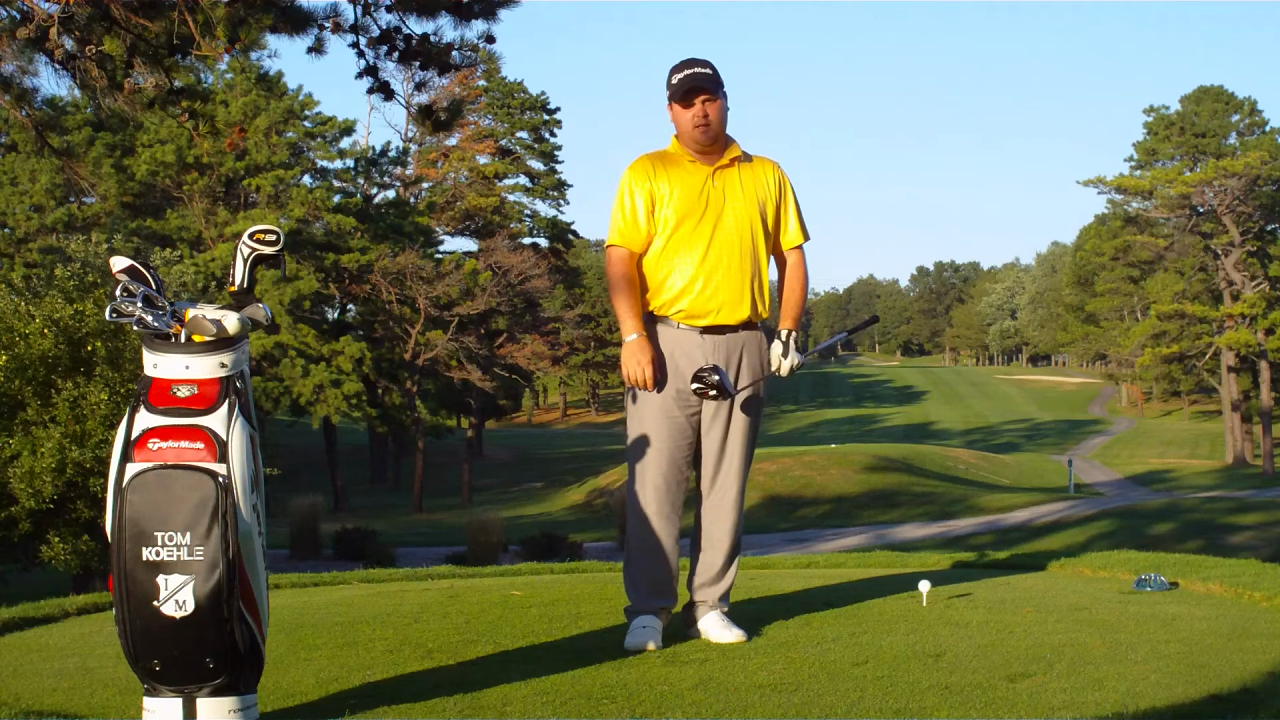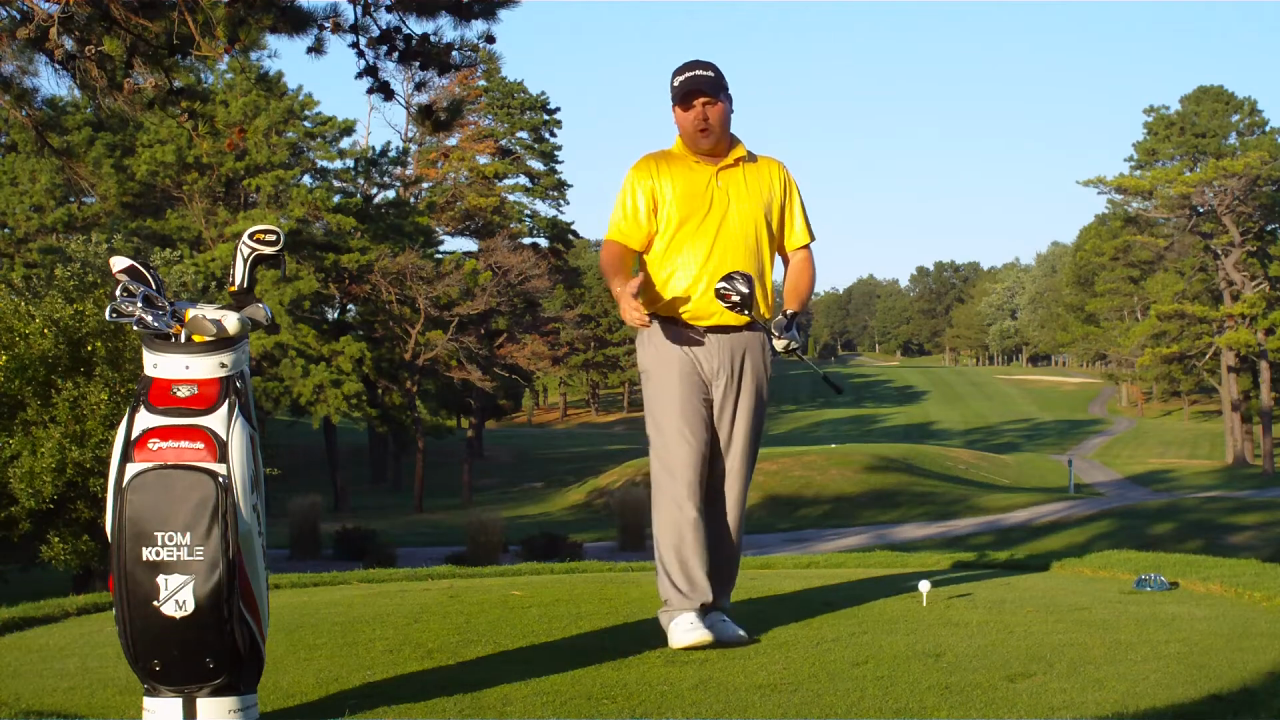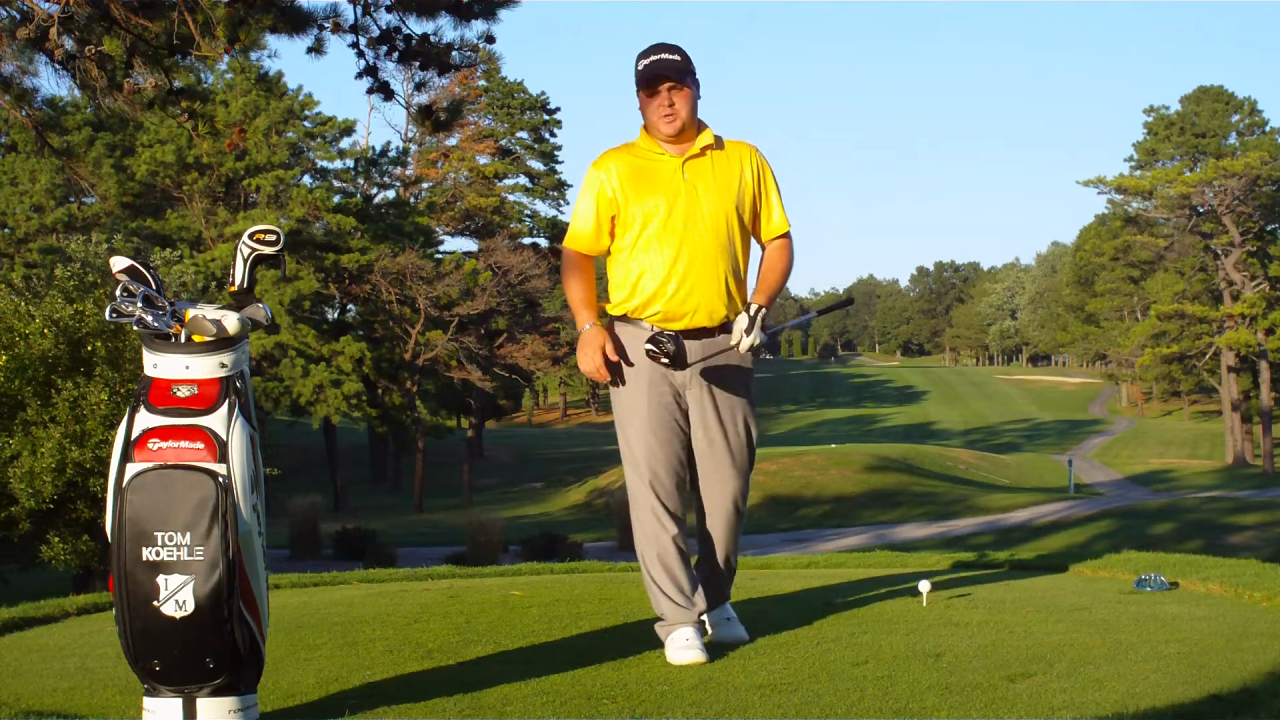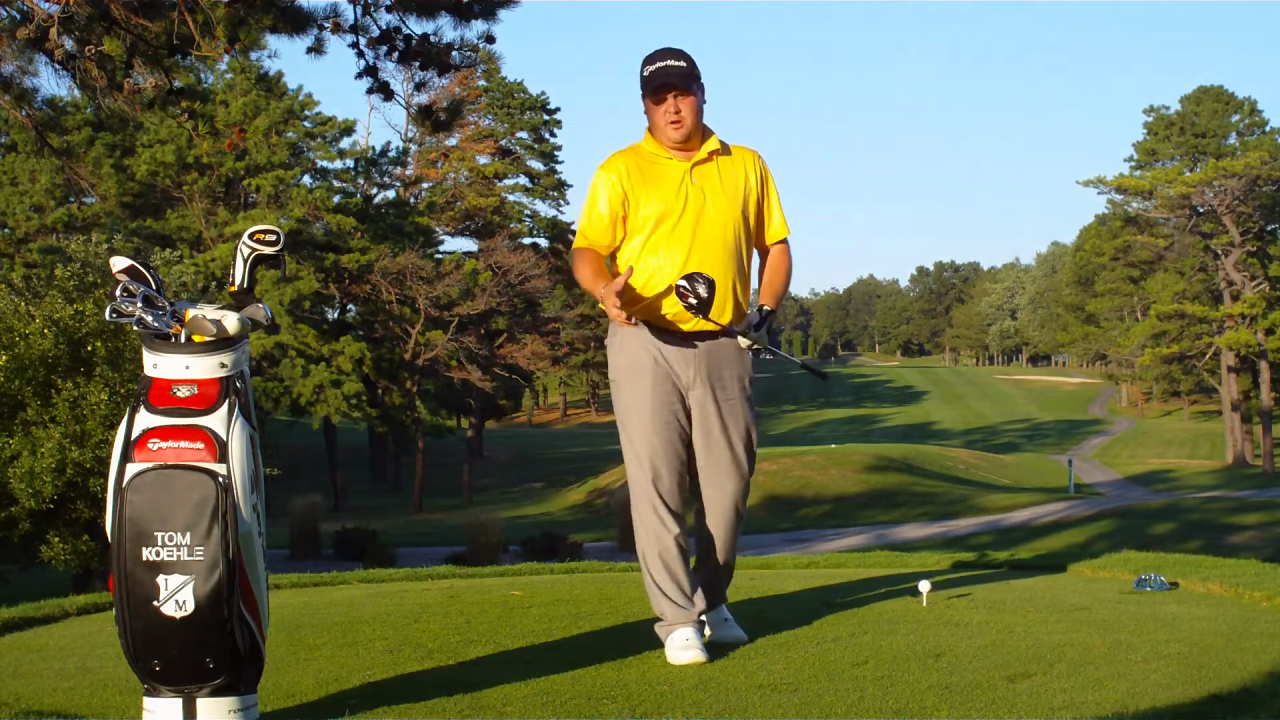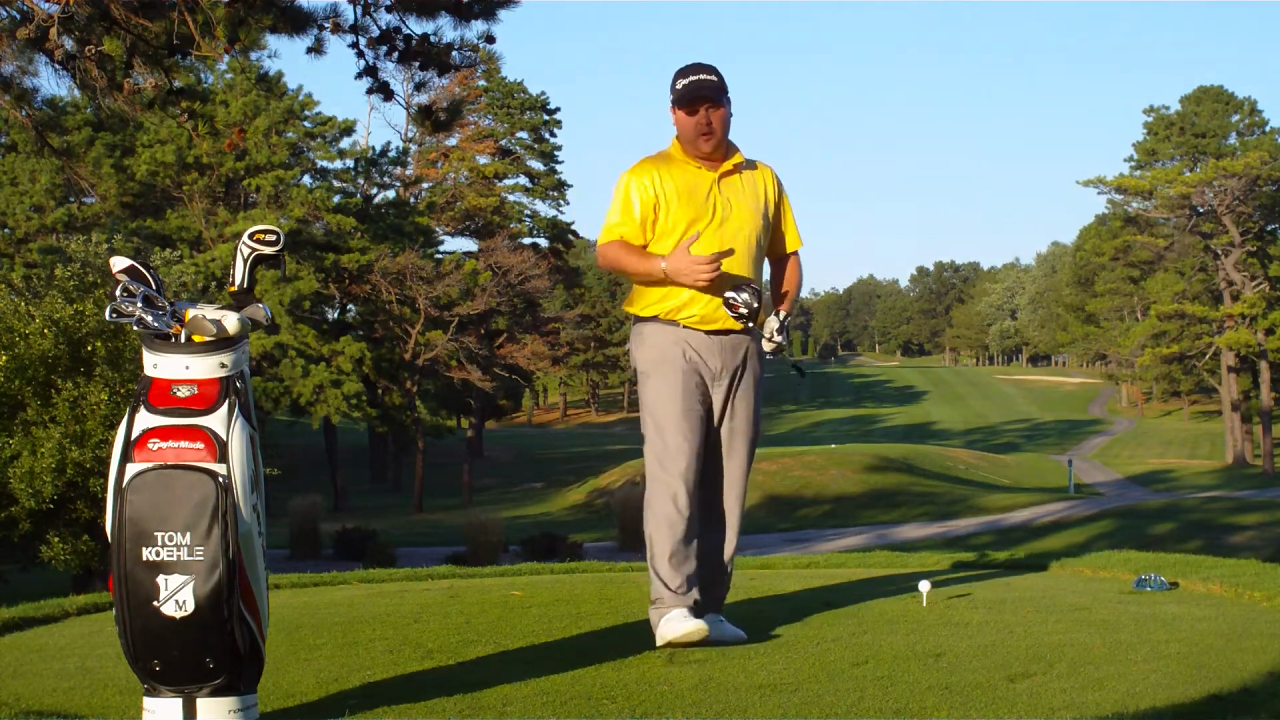
dt=1s
person 1, frame 1
left shoulder: (767, 176)
right shoulder: (646, 173)
left elbow: (791, 258)
right elbow: (621, 257)
left wrist: (787, 333)
right wrist: (633, 336)
left hip: (742, 346)
right hip: (666, 341)
left knee: (725, 481)
right knee: (656, 476)
left ankle: (710, 604)
right ankle: (649, 608)
person 1, frame 2
left shoulder: (772, 176)
right shoulder: (651, 172)
left elbow: (799, 254)
right elbow: (619, 244)
left wrist: (791, 314)
right wrist: (623, 285)
left hip: (745, 344)
right hip: (673, 340)
left knee: (731, 479)
right knee: (680, 469)
left ankle: (716, 603)
right ankle: (684, 608)
person 1, frame 3
left shoulder: (744, 162)
right shoulder: (611, 169)
left elbow: (778, 240)
right elbow: (577, 252)
left wrist: (758, 307)
right wrist: (588, 325)
left hip: (722, 347)
right hip: (640, 344)
left knee: (726, 486)
right knee: (655, 486)
left ankle: (715, 601)
right ankle: (679, 621)
person 1, frame 4
left shoulder: (747, 166)
right shoulder: (620, 170)
left elbow: (775, 245)
right elbow: (587, 249)
left wrist: (766, 308)
right wrist: (606, 290)
left hip: (724, 347)
right hip: (646, 345)
left knee: (728, 483)
right knee: (658, 484)
left ankle: (711, 601)
right ankle: (677, 620)
person 1, frame 5
left shoulder: (763, 180)
right shoulder: (648, 176)
left elbow: (786, 257)
right elbow: (609, 250)
left wrist: (782, 312)
right wrist: (670, 268)
left hip: (739, 345)
right hip: (668, 337)
left knee: (726, 480)
right knee: (674, 464)
left ankle: (709, 605)
right ankle: (671, 604)
